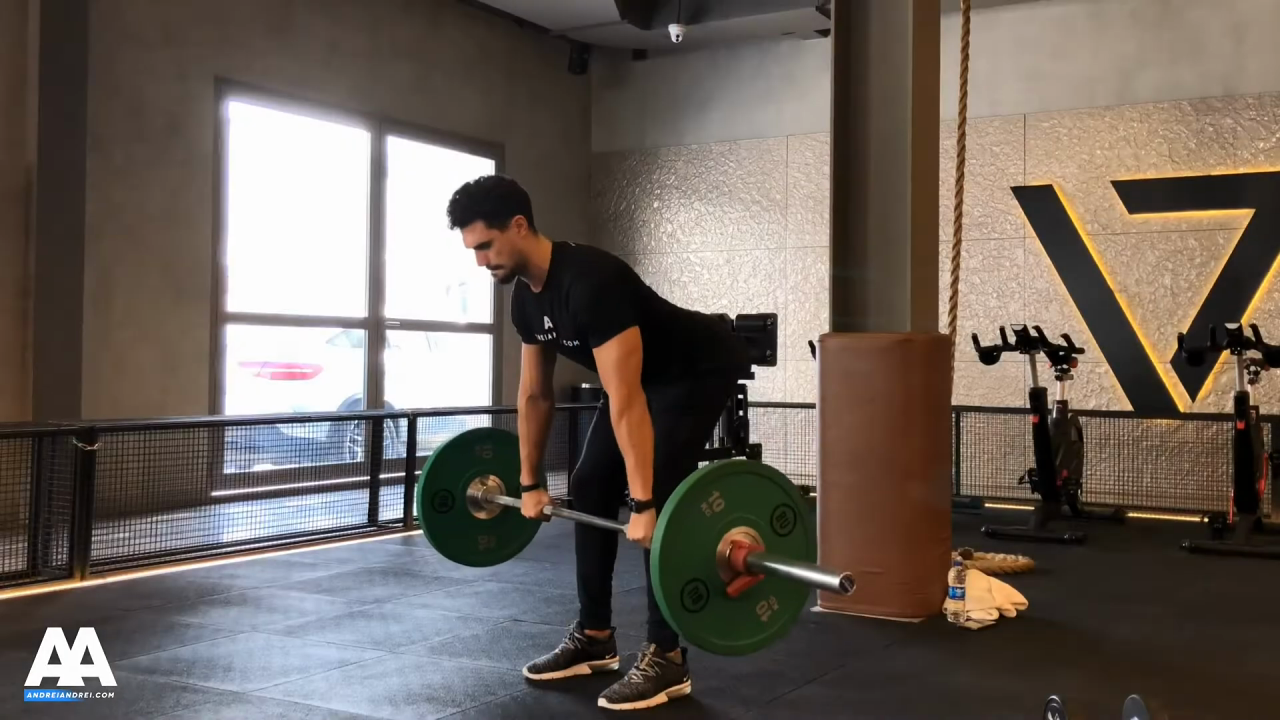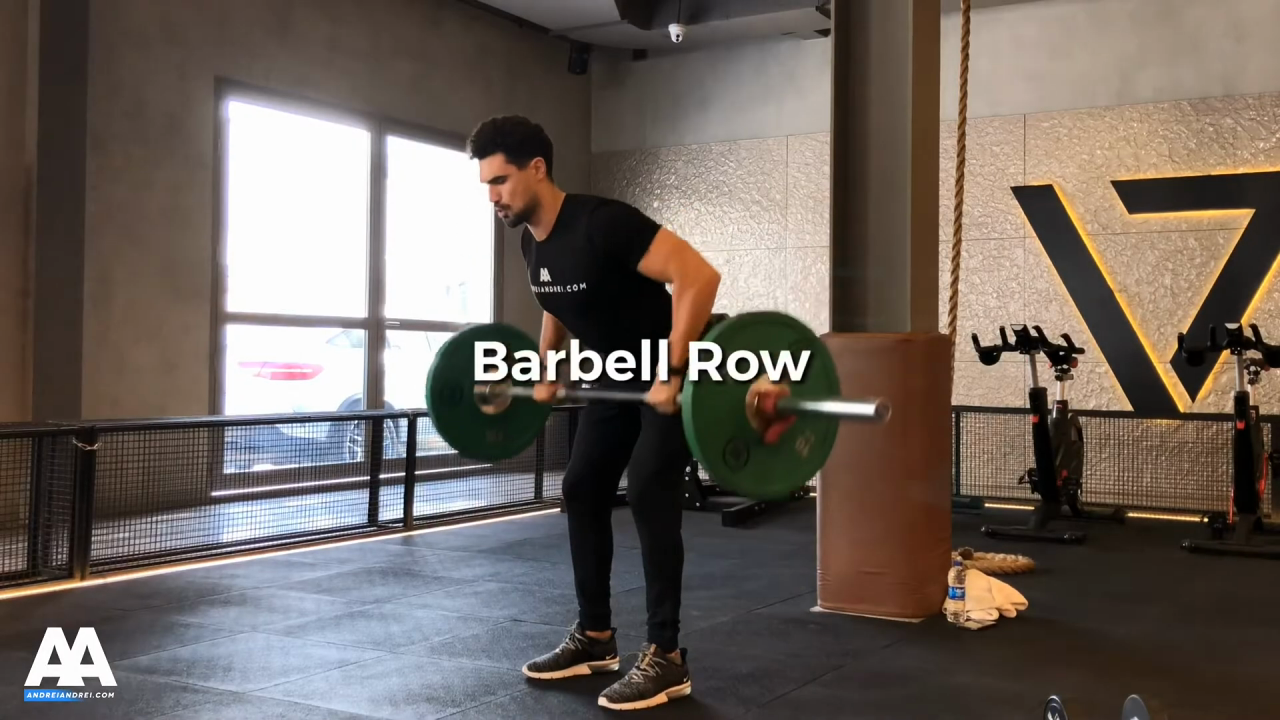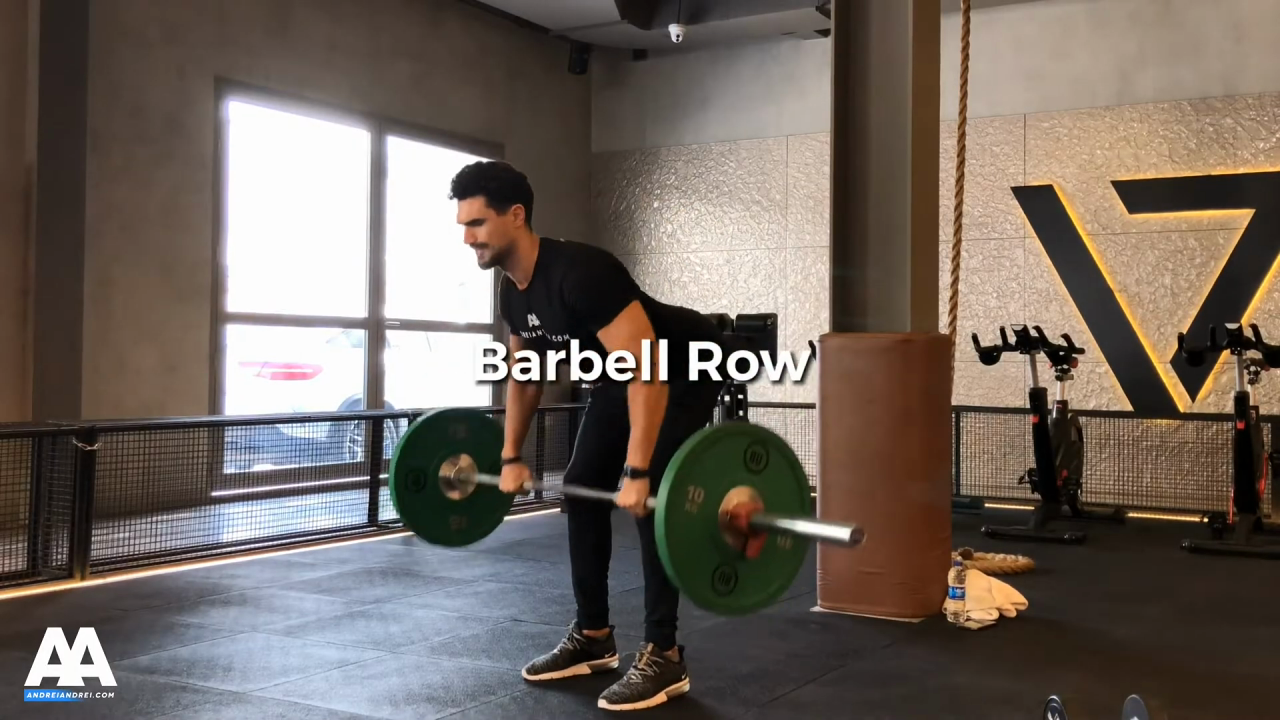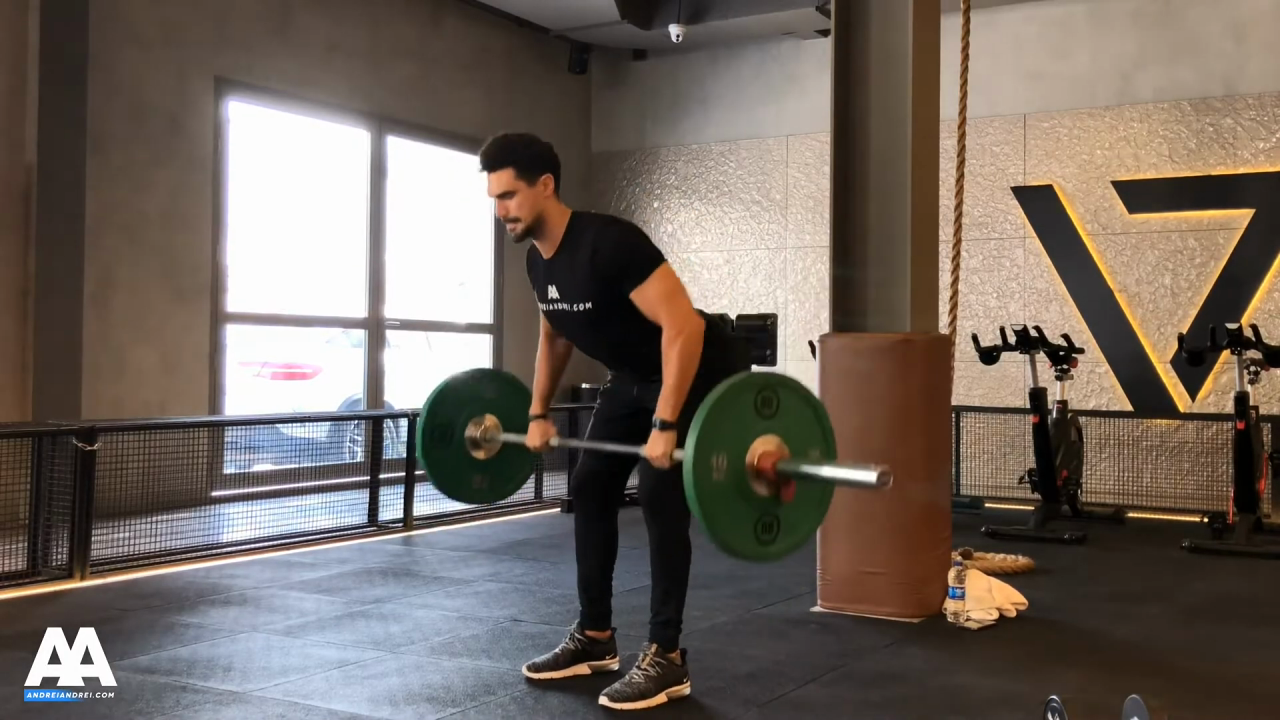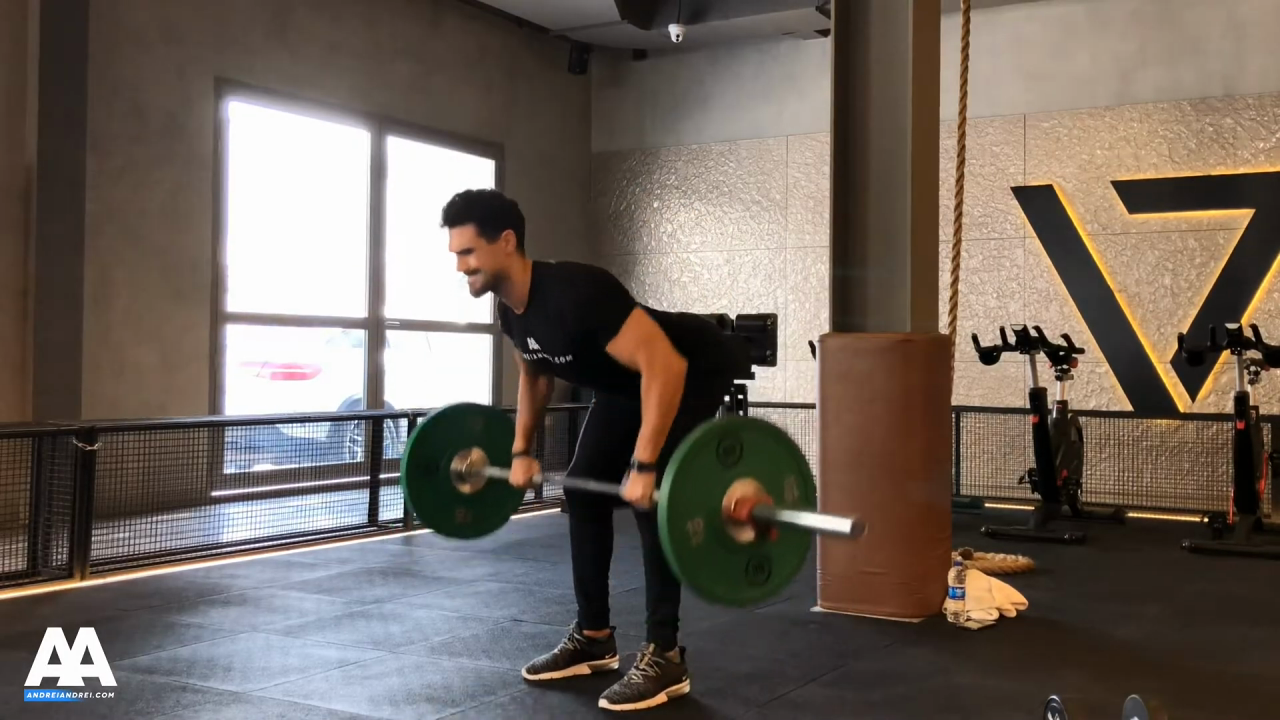
dt=1s
person 1, frame 1
left shoulder: (591, 282)
right shoulder: (526, 300)
left elbow: (626, 404)
right elbow: (534, 394)
left wrist: (643, 505)
right wrist: (530, 482)
left hip: (699, 370)
right hip: (645, 372)
left knee: (658, 493)
right knee: (589, 487)
left ankle: (665, 658)
right ankle: (594, 636)
person 1, frame 2
left shoulder: (602, 224)
right shoulder: (532, 242)
left elbow: (699, 278)
left wrist: (671, 377)
right wrist: (545, 369)
left hip: (678, 364)
right hip: (618, 370)
left knee: (649, 494)
right knee: (582, 489)
left ankle: (665, 657)
right ankle: (594, 636)
person 1, frame 3
left shoulder: (580, 274)
right shoulder: (513, 292)
left elbow: (654, 368)
right elbow: (523, 373)
left wrist: (639, 476)
right wrist: (512, 457)
left hip: (684, 367)
right hip: (620, 373)
left knee: (648, 501)
right knee: (581, 491)
left ankle: (663, 658)
right ankle: (592, 637)
person 1, frame 4
left shoulder: (609, 243)
right shoulder: (538, 262)
left elbow: (684, 326)
right elbow: (554, 337)
left wrist: (666, 426)
right wrist: (539, 414)
left hip: (697, 368)
right hip: (631, 374)
left knee: (662, 493)
right knee: (589, 488)
left ankle: (666, 658)
right ankle: (594, 636)
person 1, frame 5
left shoulder: (575, 293)
right shoulder: (511, 312)
left elbow: (666, 367)
right elbow: (534, 376)
left wrist: (645, 468)
right wrist: (522, 451)
left hip: (693, 370)
right hip: (623, 374)
left knee: (651, 497)
right knee: (584, 491)
left ankle: (664, 657)
right ankle: (593, 636)
